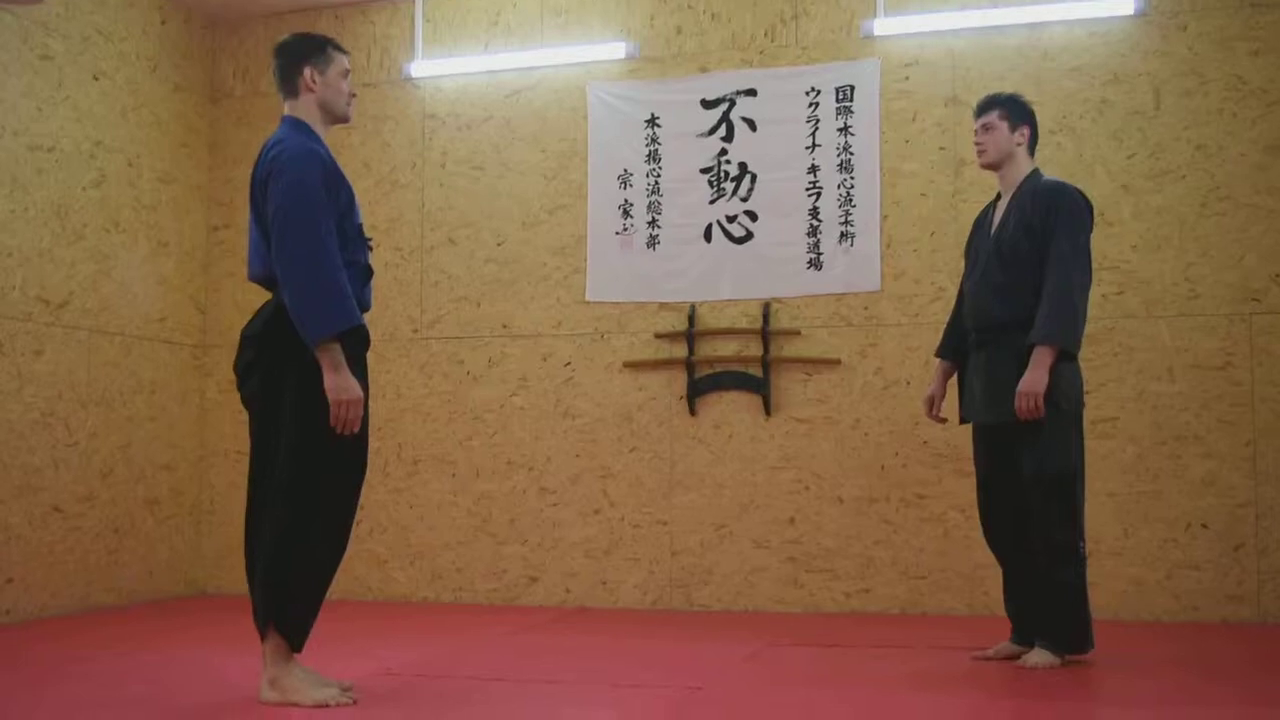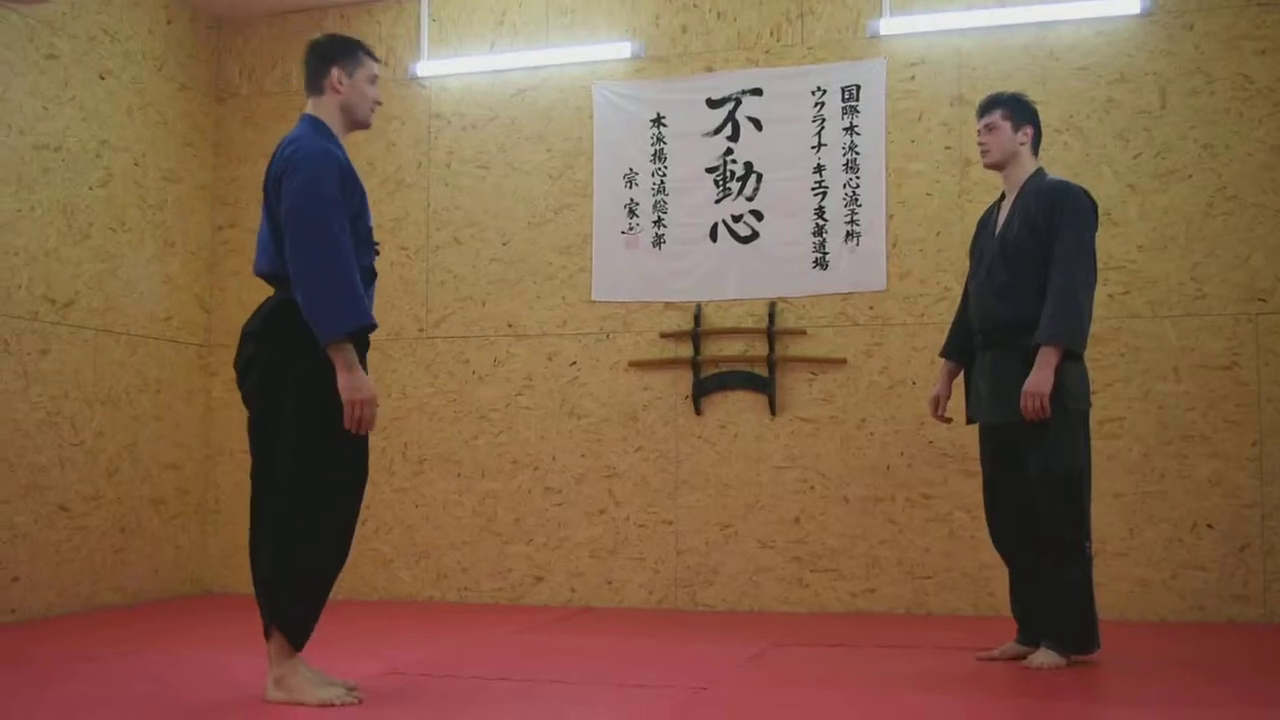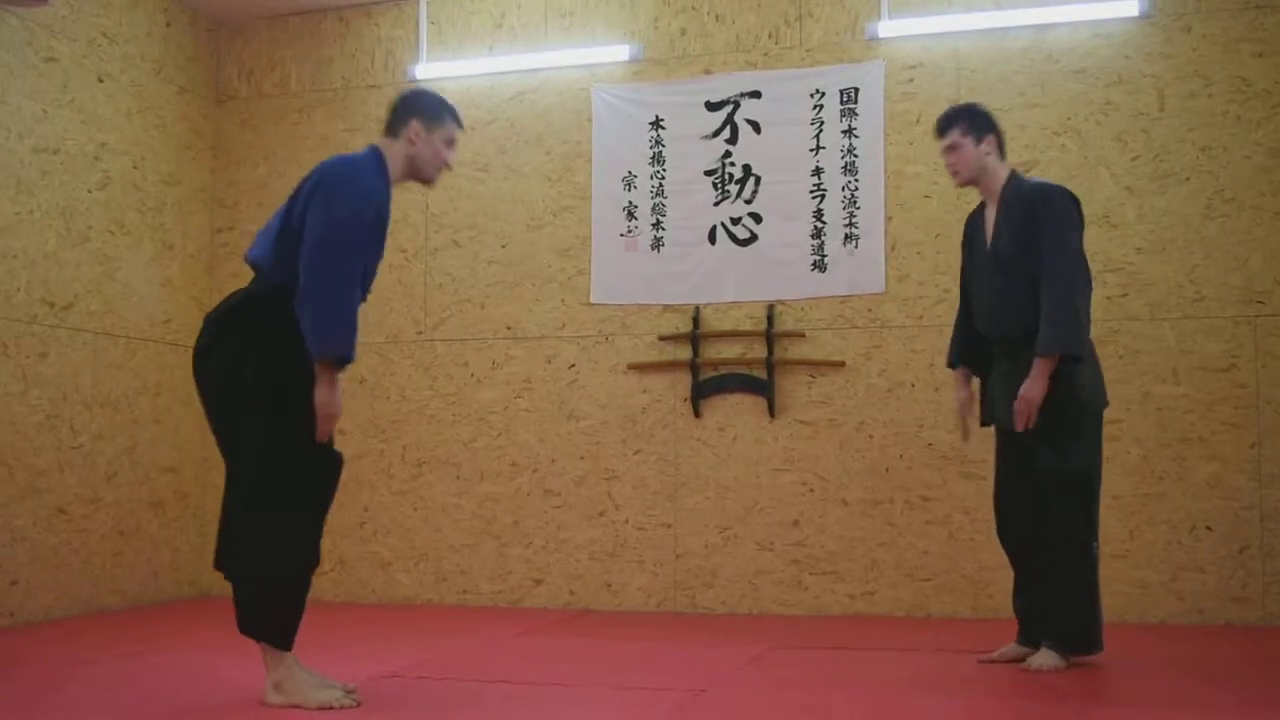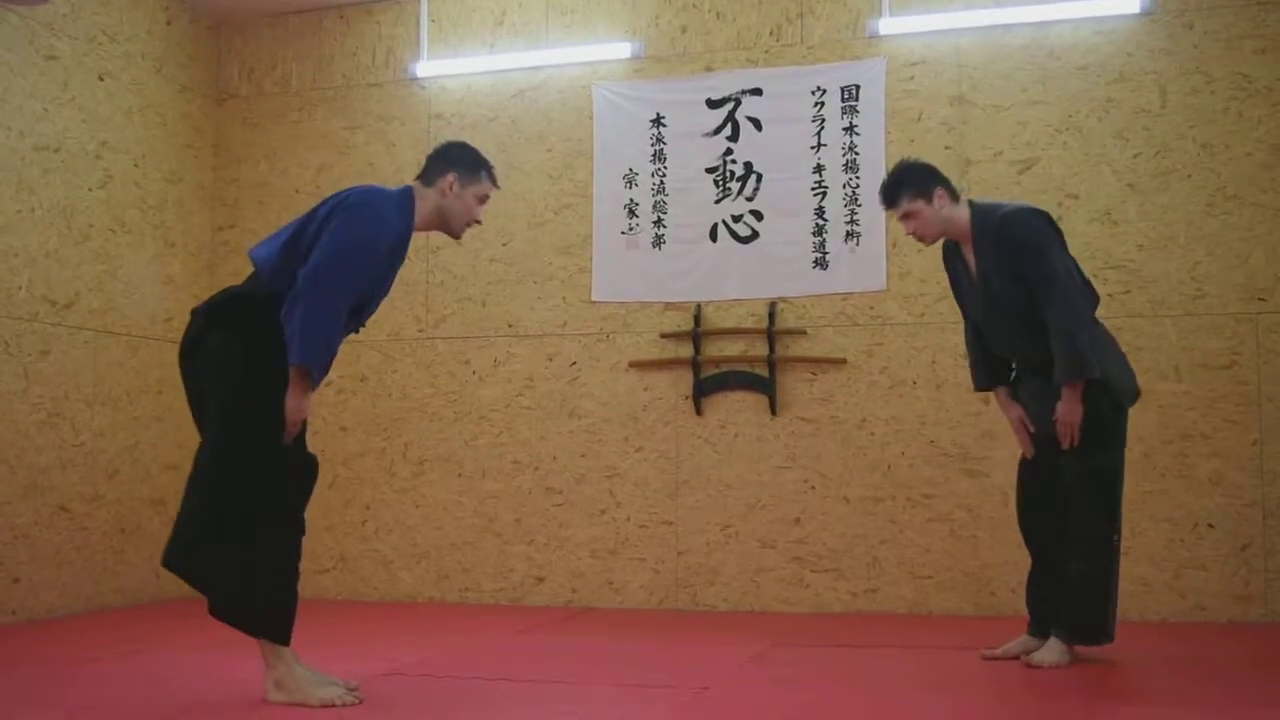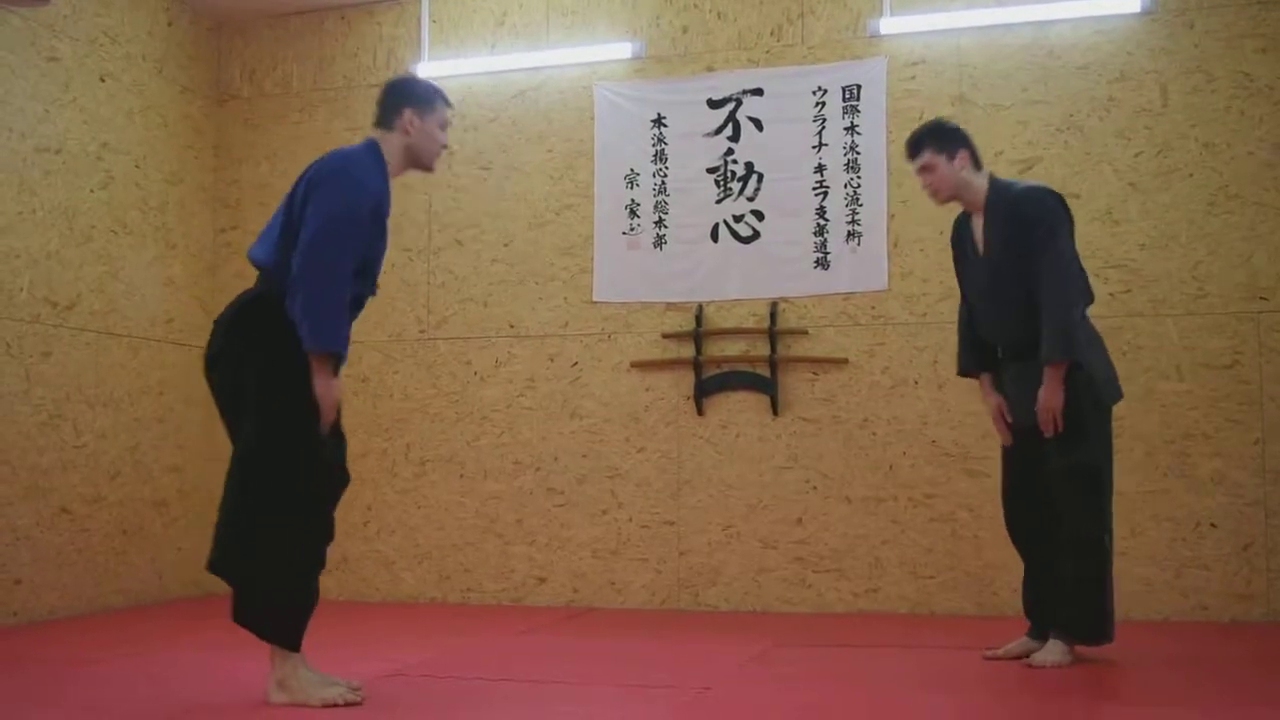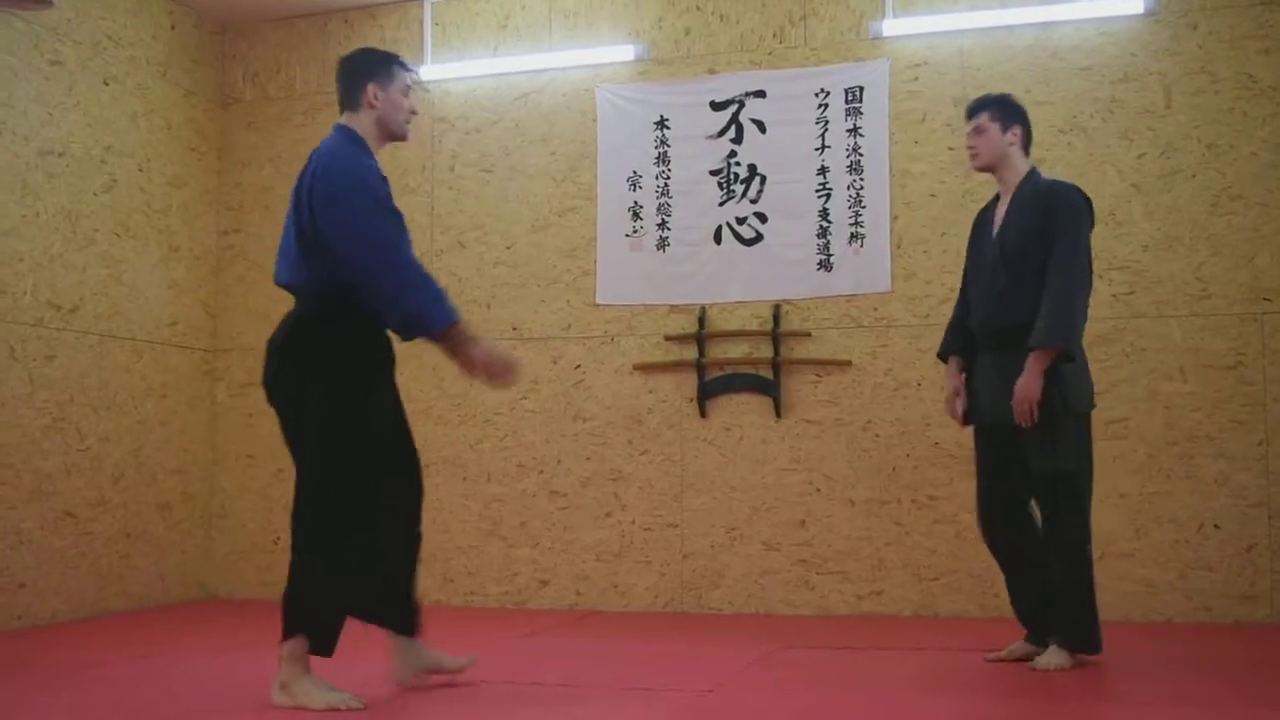
dt=0.4s
person 1, frame 1
left shoulder: (299, 155)
right shoulder: (297, 156)
right elbow: (306, 272)
right wrist: (335, 367)
left hip: (300, 352)
right hip: (307, 355)
left knee: (297, 507)
right knee: (303, 507)
left ankle: (282, 663)
right ankle: (280, 670)
person 1, frame 2
left shoulder: (312, 152)
right shoulder: (314, 154)
right elbow: (319, 269)
left wrist: (342, 361)
right wrist: (348, 365)
left hip: (294, 349)
right hip: (302, 353)
left knee: (304, 504)
right knee: (307, 505)
left ankle: (287, 662)
right ankle: (284, 670)
person 1, frame 3
left shoulder: (361, 184)
right shoulder: (357, 182)
right elbow: (322, 285)
left wrist: (318, 376)
right wrist: (325, 380)
left hip: (261, 347)
right hip: (256, 348)
left knee: (286, 498)
right knee: (279, 500)
left ankle: (282, 663)
right ankle: (281, 672)
person 1, frame 4
left shoulder: (386, 221)
right shoulder: (376, 213)
right elbow: (318, 298)
left wrist: (297, 384)
right wrist: (299, 388)
left hip: (256, 349)
right hip: (241, 346)
left knee: (275, 500)
right knee: (260, 501)
left ankle: (284, 662)
right ankle: (281, 671)
person 1, frame 5
left shoulder: (359, 175)
right shoulder: (353, 174)
right elbow: (318, 277)
left wrist: (321, 368)
right wrist: (324, 371)
left hip: (282, 348)
right hip: (267, 347)
left knee: (306, 498)
right knee: (287, 502)
left ankle: (290, 658)
right ankle: (287, 672)
person 1, frame 6
left shoulder: (346, 166)
right shoulder: (343, 167)
left elbow: (377, 273)
right elbow: (390, 268)
left wrist: (448, 339)
right wrist: (468, 340)
left hip: (344, 353)
right hip: (327, 357)
left knee: (388, 498)
right knee: (338, 509)
left ankle: (410, 651)
right ankle: (294, 675)
person 2, frame 1
left shoulder: (1059, 200)
right shoulder: (986, 219)
left elbow: (1066, 289)
left wrist: (1039, 367)
right wrist: (943, 373)
left hip: (1039, 381)
right hip: (990, 384)
left knee: (1050, 512)
right knee: (1003, 515)
left ankle: (1061, 636)
right ankle: (1026, 629)
person 2, frame 2
left shoulder: (1062, 199)
right shoulder: (991, 218)
left elbow: (1071, 289)
left wrist: (1044, 366)
right wrist: (948, 373)
left hip: (1045, 380)
right hip: (997, 383)
left knee: (1057, 512)
right knee: (1010, 514)
left ankle: (1066, 636)
right ankle: (1033, 630)
person 2, frame 3
left shoulder: (1045, 202)
right shoulder: (976, 224)
left elbow: (1063, 292)
right elbow: (971, 310)
left wrist: (1040, 375)
right wrist: (964, 380)
left hip: (1059, 381)
right hip: (1010, 382)
left knee: (1065, 513)
right knee: (1016, 514)
left ankle: (1065, 638)
right ankle: (1034, 632)
person 2, frame 4
left shoulder: (1018, 227)
right shoulder: (955, 254)
left elbow: (1068, 312)
right elbow: (980, 332)
left wrist: (1072, 396)
right wrist: (1007, 402)
left hip: (1088, 385)
right hip: (1040, 384)
left knee: (1087, 512)
right knee: (1039, 510)
left ankle: (1070, 631)
right ankle: (1043, 626)
person 2, frame 5
left shoulder: (1032, 206)
right shoulder: (963, 231)
left elbow: (1062, 297)
left wrist: (1054, 381)
right wrist: (988, 388)
left hip: (1067, 378)
right hip: (1016, 381)
left knee: (1076, 508)
right knee: (1026, 510)
left ankle: (1071, 631)
right ankle: (1043, 626)
person 2, frame 6
left shoulder: (1058, 200)
right shoulder: (987, 217)
left elbow: (1067, 291)
left wrist: (1035, 368)
right wrist: (956, 368)
left hip: (1046, 379)
right hip: (991, 379)
left knee: (1061, 515)
right knee: (1000, 513)
left ankle: (1071, 637)
right ankle: (1040, 627)
